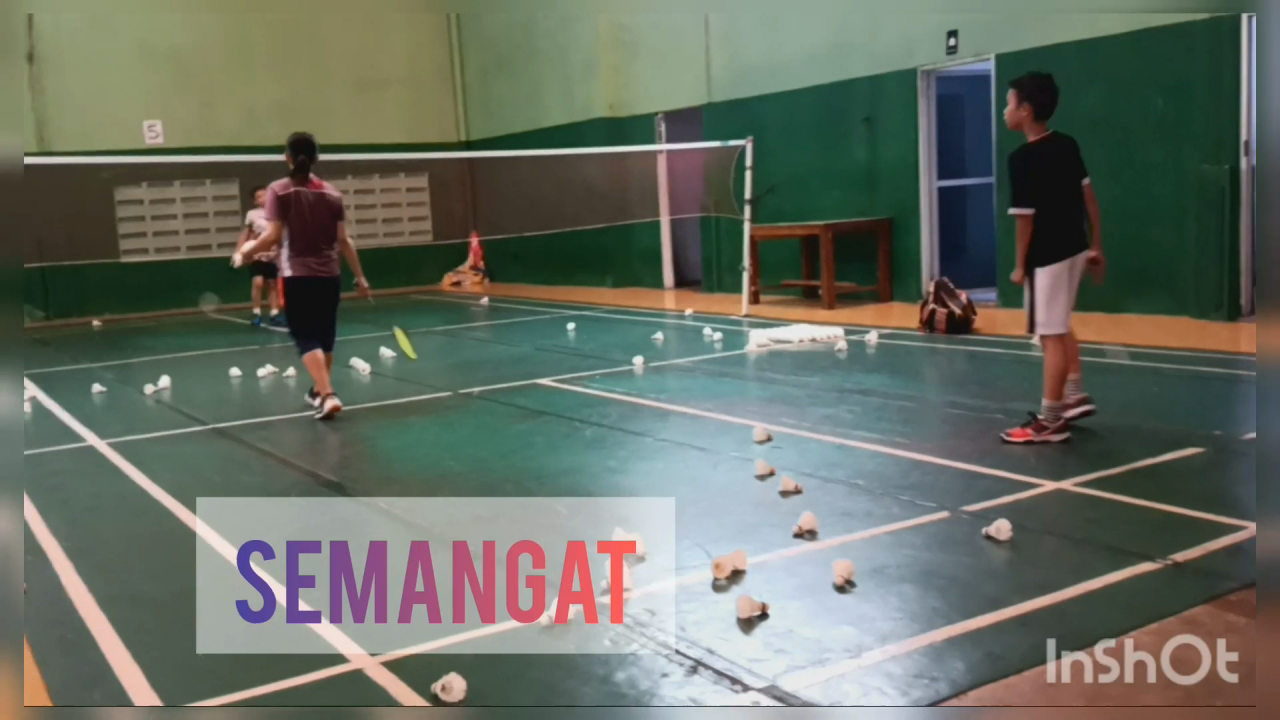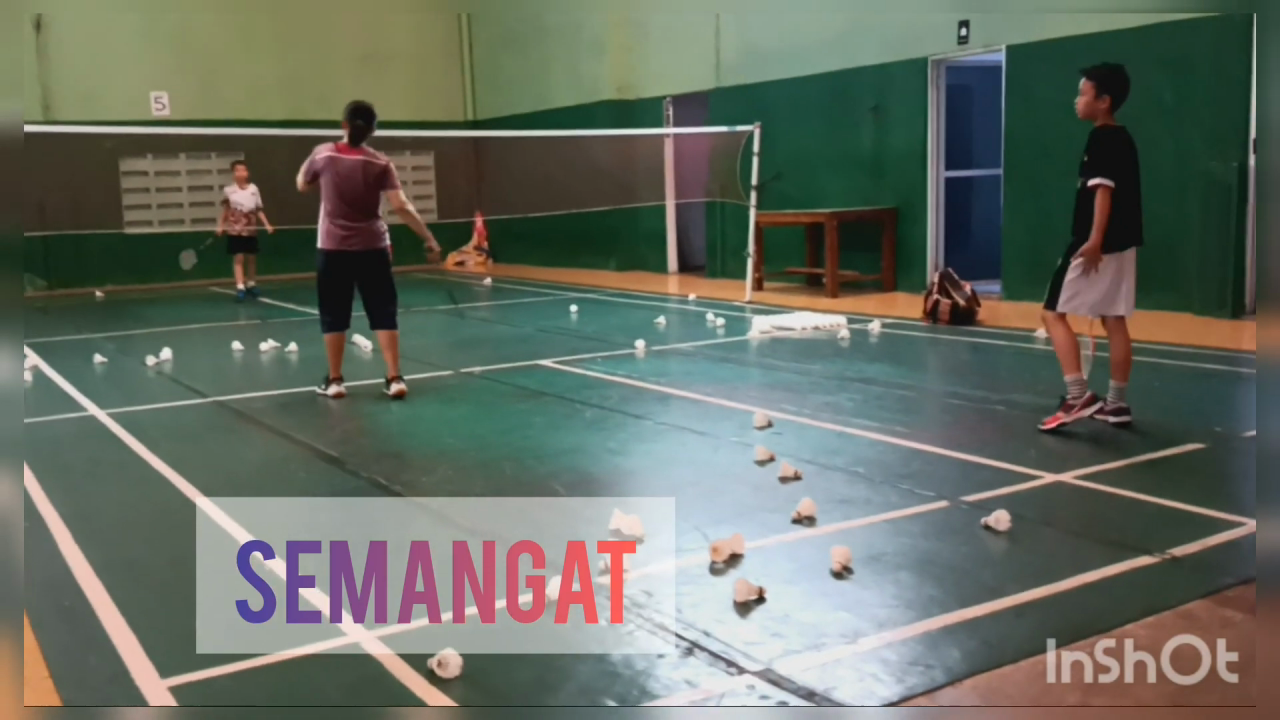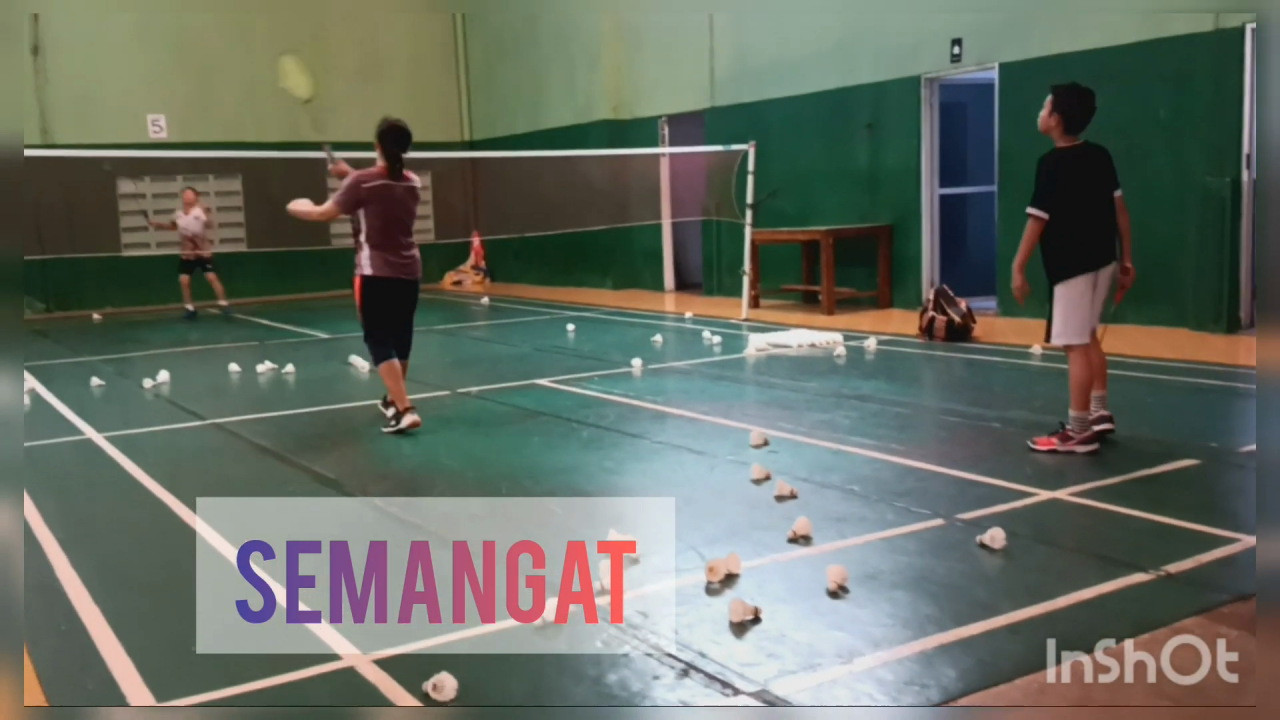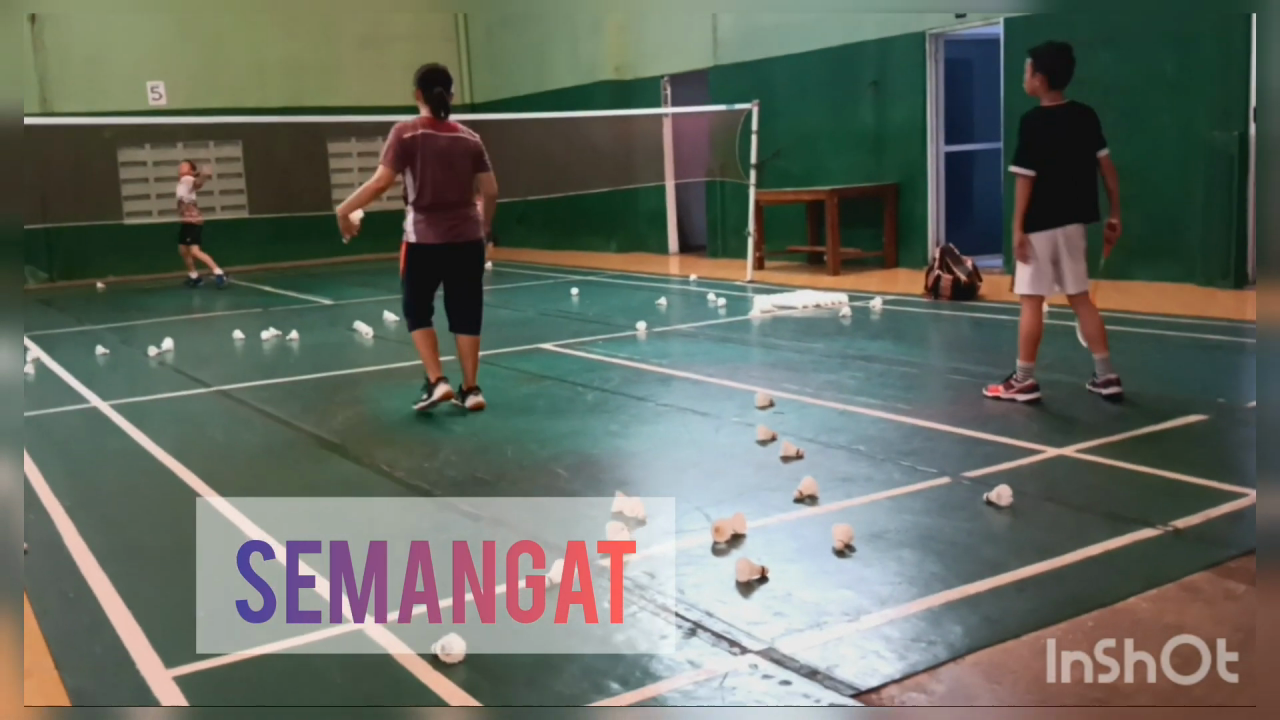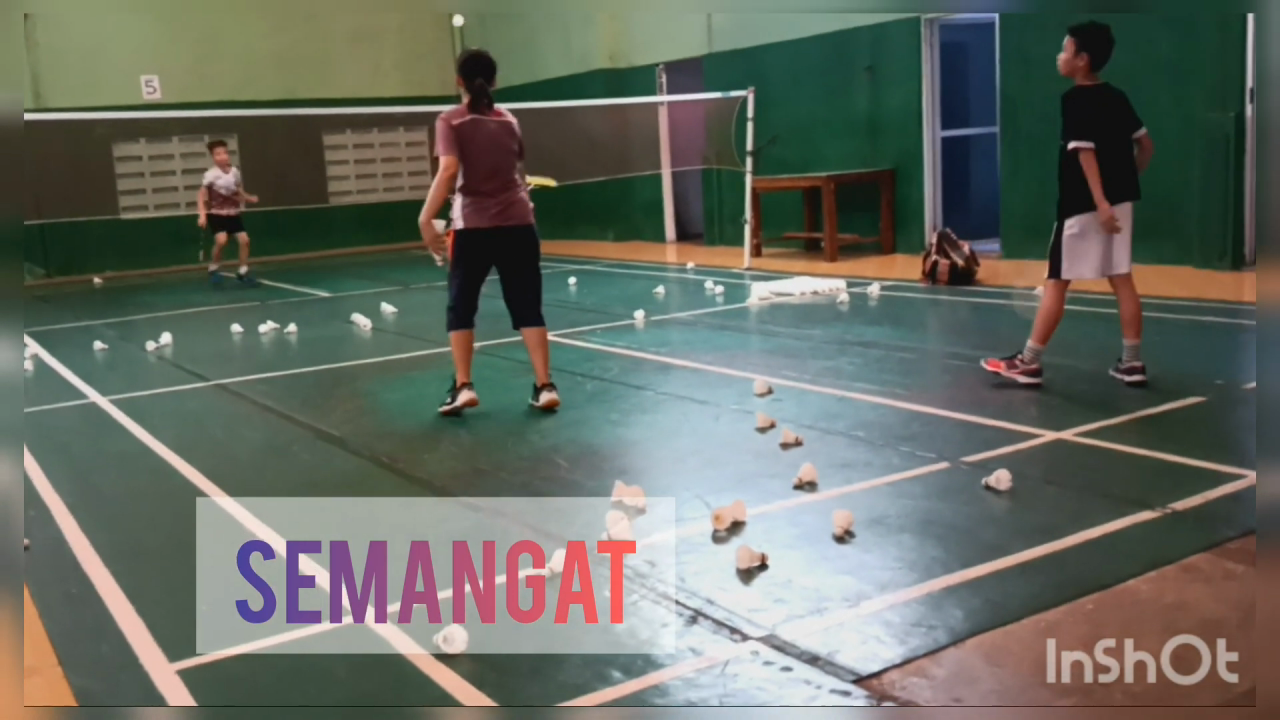
dt=1s
person 1, frame 1
left shoulder: (1022, 159)
right shoulder: (1067, 145)
left elbow: (1025, 218)
right elbow: (1088, 197)
left wrist: (1020, 265)
right wrist: (1095, 246)
left hip: (1047, 255)
right hip: (1073, 249)
left knee: (1050, 335)
right knee: (1058, 328)
left ankle: (1050, 421)
right ankle: (1075, 396)
person 1, frame 2
left shoulder: (1101, 138)
right shoulder: (1123, 139)
left elbow: (1103, 190)
left wrist: (1094, 240)
left hip: (1100, 246)
right hip: (1123, 244)
left knee: (1055, 315)
right knee: (1114, 322)
left ankle: (1079, 397)
right ankle: (1117, 403)
person 1, frame 3
left shoulder: (1051, 163)
right shoulder: (1100, 156)
left elbow: (1037, 220)
right elbow: (1120, 208)
left wrist: (1018, 268)
right wrist: (1126, 258)
left hip: (1070, 266)
right hip: (1102, 260)
left knee: (1075, 346)
right knee: (1088, 338)
left ankle: (1079, 431)
right ankle: (1100, 411)
person 1, frame 4
left shoulder: (1033, 122)
right shoulder: (1086, 116)
left elbow: (1024, 179)
right elbow: (1107, 168)
left wrist: (1017, 229)
right wrist: (1114, 215)
left hip: (1041, 224)
right hip: (1076, 220)
left knee: (1031, 300)
right knee: (1080, 298)
left ankle: (1024, 381)
right ankle: (1106, 376)
person 1, frame 5
left shoulder: (1074, 99)
right shoulder: (1117, 97)
left elbow: (1086, 154)
right elbow: (1146, 146)
left wrist: (1101, 202)
left hip: (1083, 207)
right hip: (1120, 201)
left knee: (1056, 283)
right knee: (1122, 280)
left ankle: (1029, 361)
right ankle: (1132, 362)
person 2, frame 1
left shoulder: (279, 190)
right shoulder: (331, 193)
left elbow: (273, 236)
right elbow: (343, 240)
left wrist: (248, 250)
right wrist: (359, 276)
left hip: (297, 274)
right hip: (328, 274)
left knee: (306, 336)
right knee: (324, 336)
left ankle: (327, 396)
right ankle: (319, 391)
person 2, frame 2
left shoulder: (322, 154)
right shoulder: (380, 164)
left elbow: (302, 185)
right elbow: (400, 206)
left wrist: (305, 167)
right wrist: (429, 238)
left hip: (333, 248)
right hip: (372, 247)
left knee: (334, 316)
right knee: (382, 313)
left ankle: (334, 381)
right ankle: (394, 379)
person 2, frame 3
left shoulder: (363, 182)
right shoulder: (413, 183)
left elbow: (325, 213)
left wrist: (297, 208)
left hip: (376, 274)
right hip: (409, 273)
left knee: (380, 342)
right knee: (400, 340)
left ankle: (405, 411)
right ankle: (395, 400)
person 2, frame 4
left shoulder: (405, 134)
right shoulder: (469, 138)
left elbow: (380, 182)
right elbow: (490, 192)
left wrist: (344, 210)
right wrist: (484, 226)
left hip: (424, 239)
right hip: (468, 238)
left knee: (417, 311)
right knee: (466, 314)
left ankle: (436, 381)
right ankle: (470, 389)
person 2, frame 5
left shoulder: (451, 121)
right shoulder: (508, 121)
left elbow: (448, 171)
left wrist: (426, 218)
left hip: (473, 227)
right hip: (519, 224)
left knee: (461, 308)
right knee: (527, 307)
left ankle: (462, 386)
right ankle: (545, 386)
